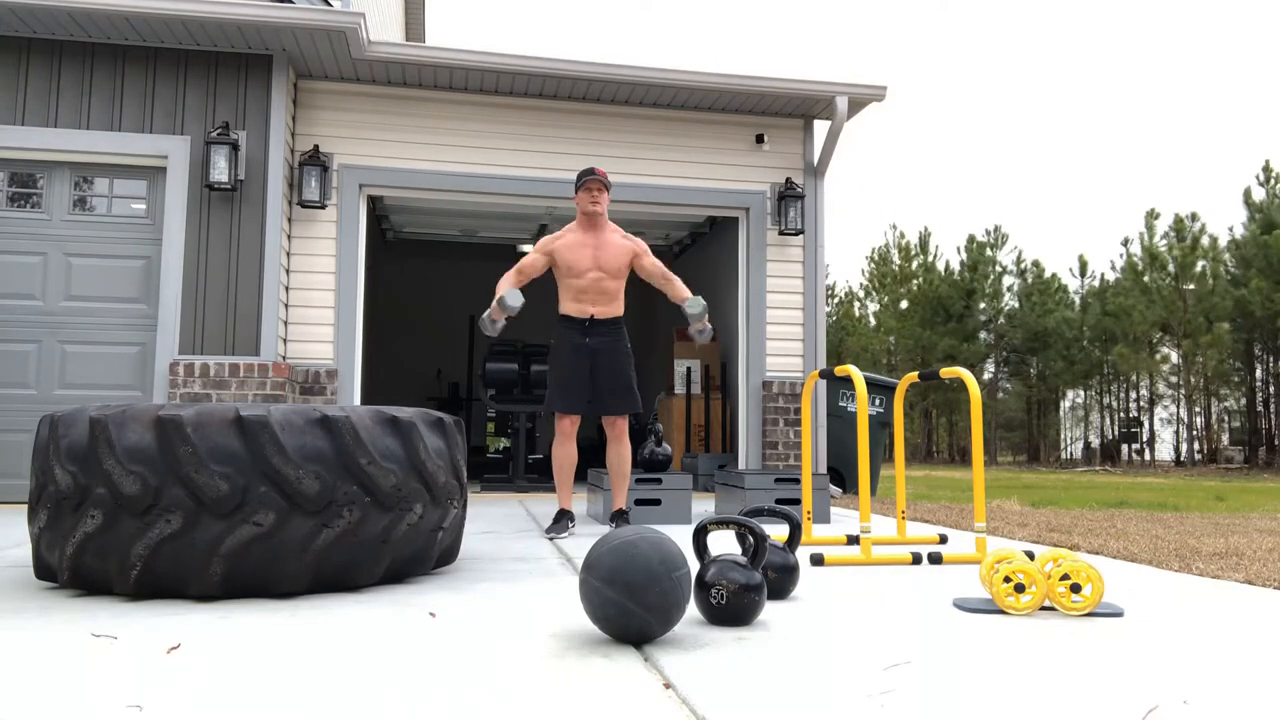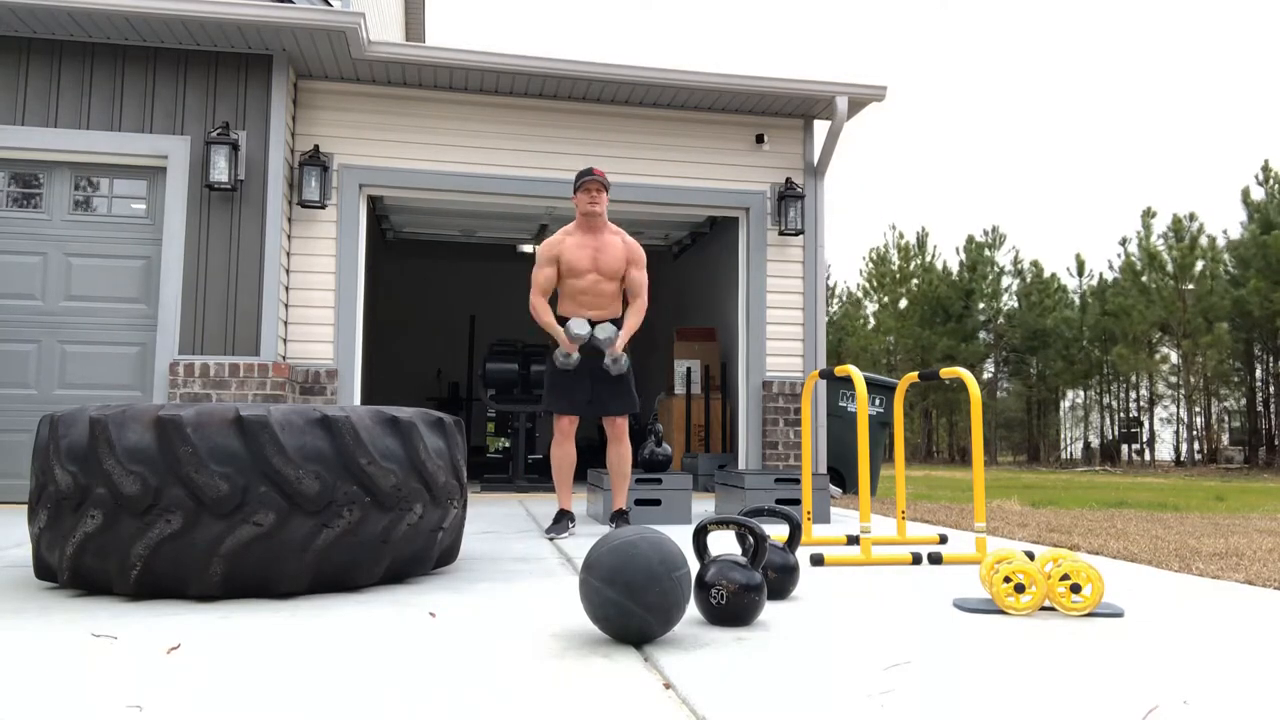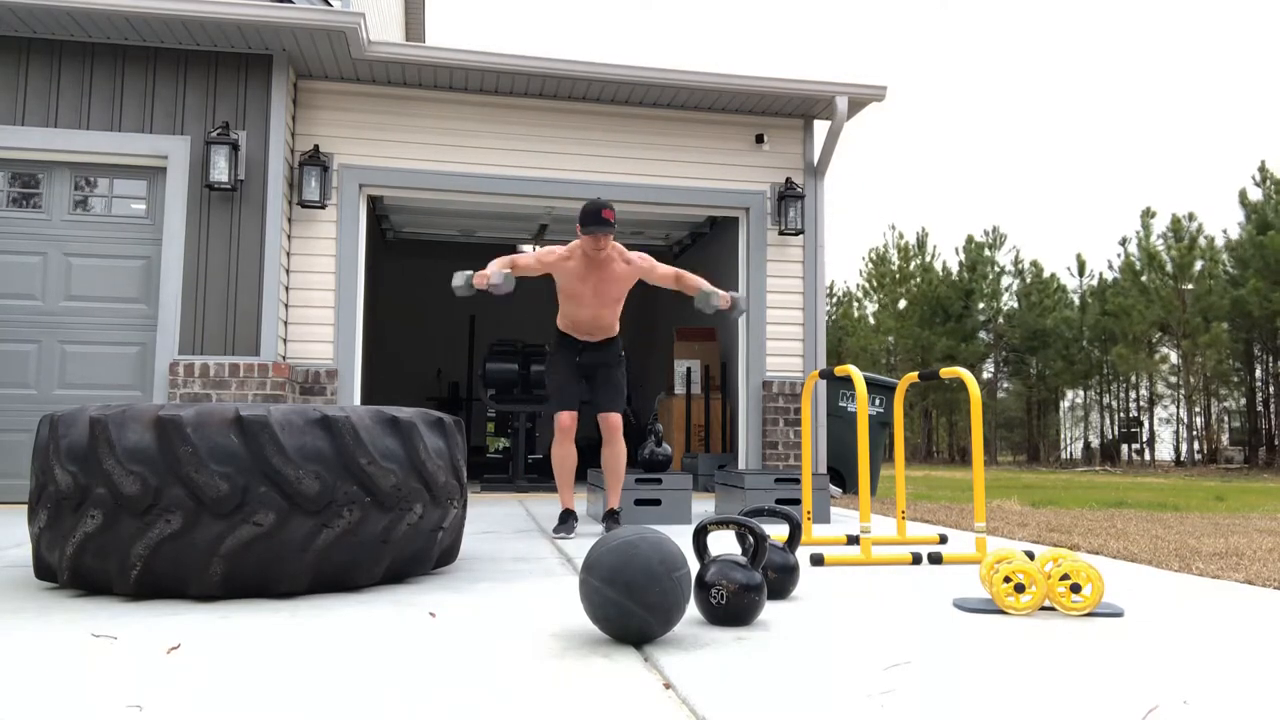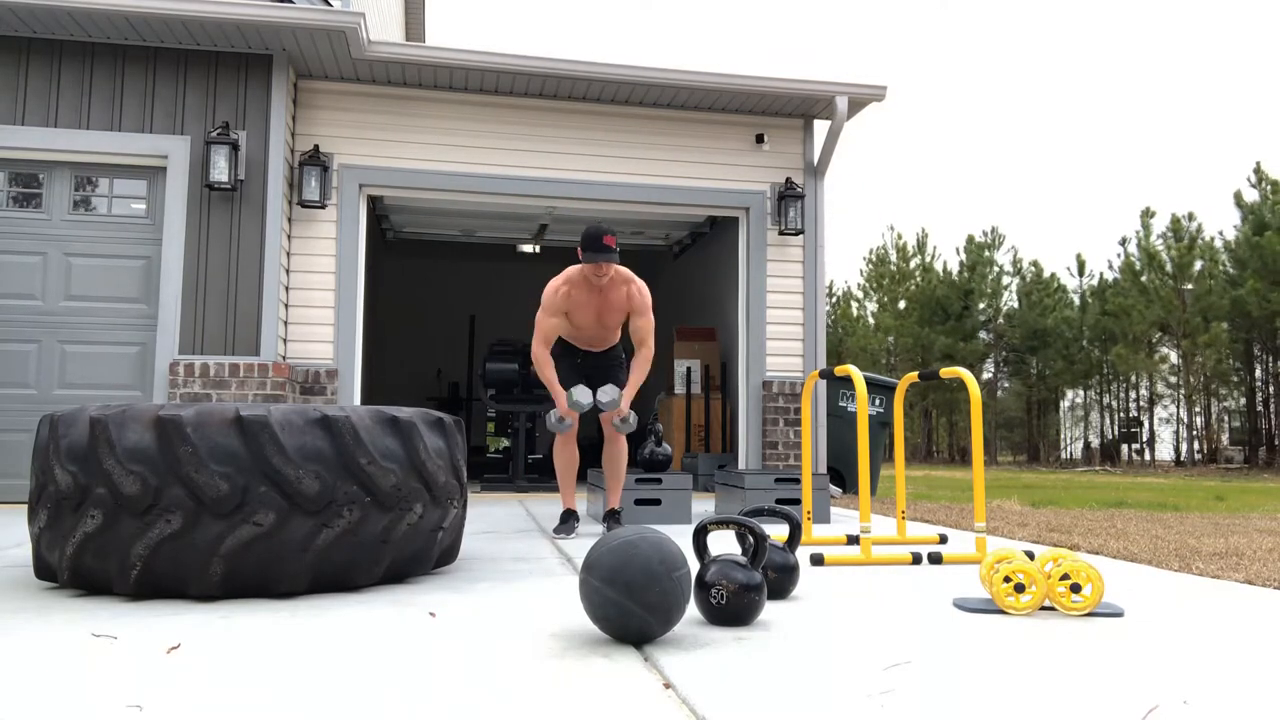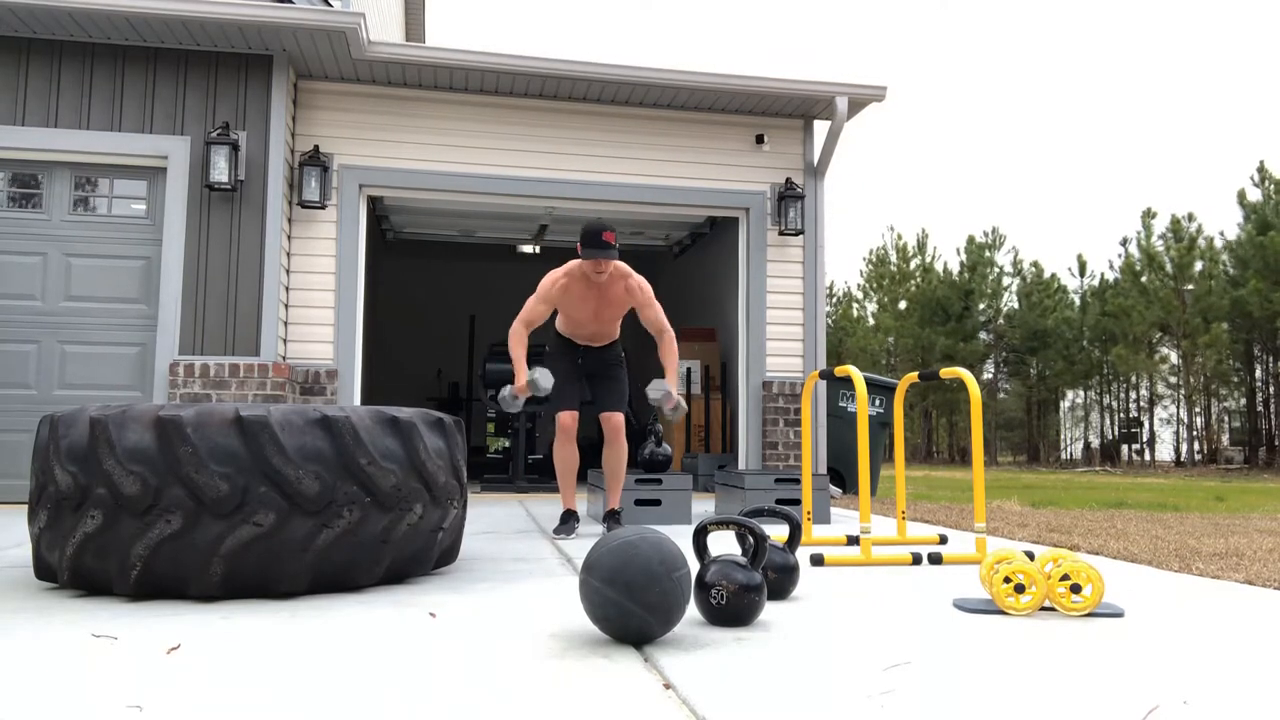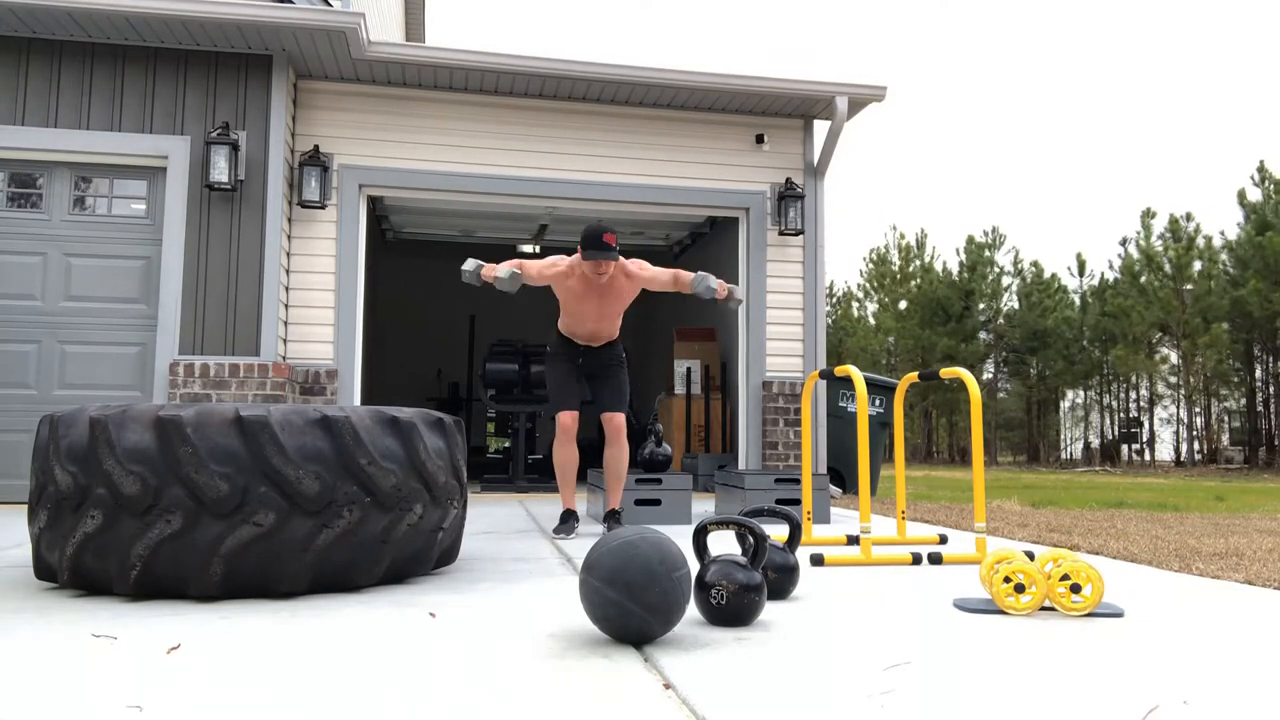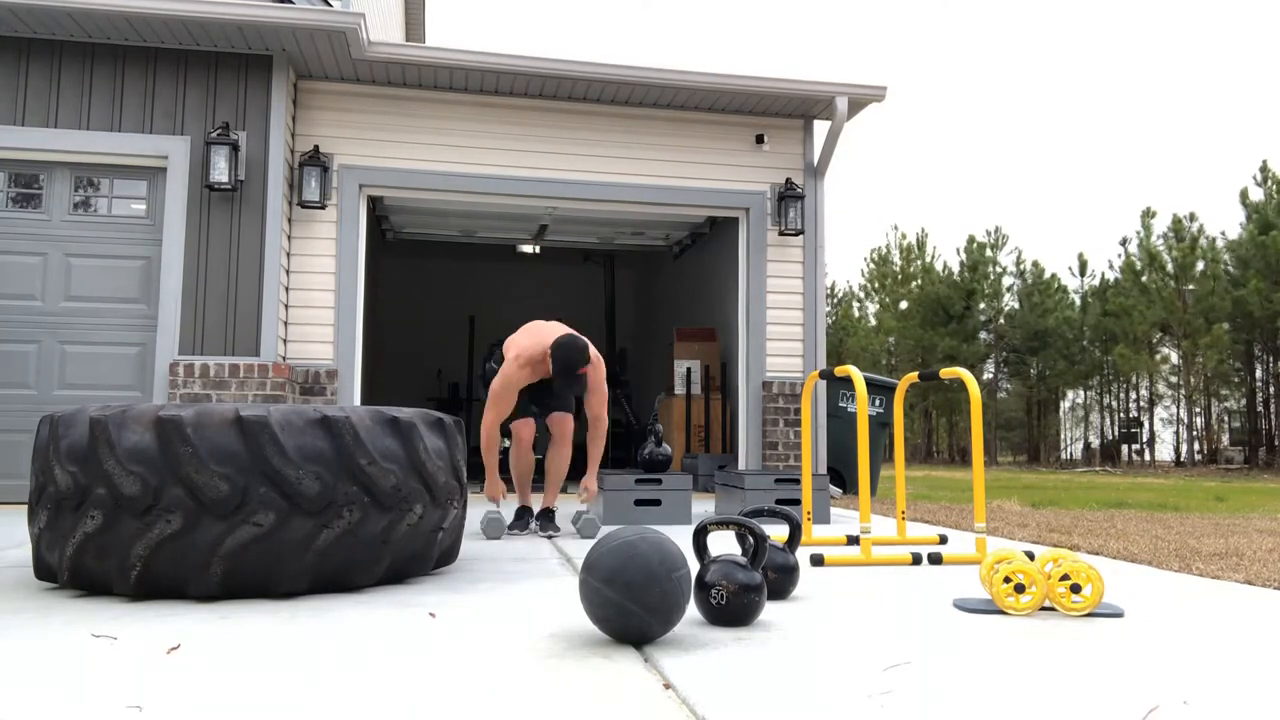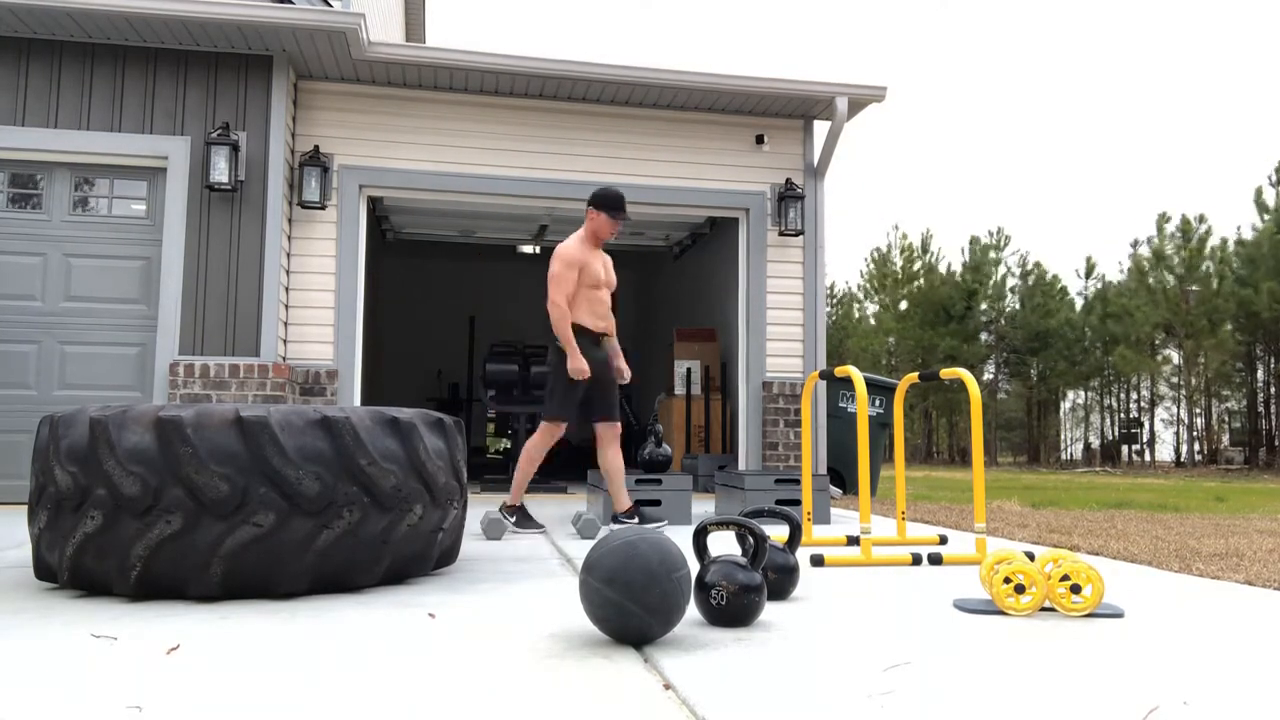
dt=0.2s
person 1, frame 1
left shoulder: (630, 244)
right shoulder: (555, 242)
left elbow: (665, 278)
right elbow: (516, 274)
left wrist: (691, 303)
right wrist: (501, 298)
left hip: (613, 336)
right hip: (570, 335)
left knee: (618, 427)
right knee: (565, 426)
left ankle: (620, 512)
right ankle: (564, 512)
person 1, frame 2
left shoulder: (628, 245)
right shoulder: (555, 244)
left elbow: (639, 300)
right elbow: (537, 299)
left wrist: (623, 339)
right wrist: (561, 335)
left hip: (611, 338)
right hip: (566, 338)
left knee: (618, 427)
right knee: (564, 426)
left ankle: (620, 512)
right ankle: (564, 513)
person 1, frame 3
left shoulder: (632, 262)
right shoulder: (559, 258)
left elbow: (677, 277)
right elbow: (510, 263)
left wrist: (712, 291)
right wrist: (489, 273)
left hip: (607, 350)
right hip: (566, 349)
left knee: (612, 425)
right knee: (564, 425)
left ankle: (613, 511)
right ankle: (568, 511)
person 1, frame 4
left shoulder: (634, 290)
right shoulder: (560, 288)
left elbow: (645, 349)
right elbow: (539, 348)
left wrist: (627, 397)
right wrist: (558, 395)
left hip: (609, 356)
right hip: (566, 354)
left knee: (615, 425)
right knee: (566, 425)
left ankle: (613, 512)
right ankle: (569, 512)
person 1, frame 5
left shoulder: (634, 284)
right shoulder: (557, 282)
left elbow: (664, 334)
right elbow: (520, 328)
left wrist: (671, 383)
right wrist: (521, 374)
left hip: (608, 353)
right hip: (564, 350)
left knee: (615, 424)
right knee: (565, 423)
left ankle: (613, 512)
right ankle: (569, 512)
person 1, frame 6
left shoulder: (634, 273)
right shoulder: (560, 271)
left elbow: (675, 278)
right elbow: (518, 266)
right wrist: (495, 270)
left hip: (608, 351)
right hip: (566, 350)
left knee: (616, 425)
right knee: (566, 424)
left ankle: (613, 512)
right ankle: (568, 511)
person 1, frame 7
left shoulder: (591, 360)
right shoulder: (518, 362)
left elbow: (598, 421)
right elbow: (490, 423)
left wrist: (592, 474)
right wrist: (491, 478)
left hip: (555, 375)
right hip: (517, 378)
person 1, frame 8
left shoulder: (603, 257)
right shoulder: (571, 251)
right elbow: (556, 305)
left wrist: (618, 356)
right wrist: (573, 353)
left hip: (597, 349)
right hip: (574, 348)
left knee: (610, 431)
right knee: (551, 430)
left ankle: (624, 511)
right ankle: (512, 505)
